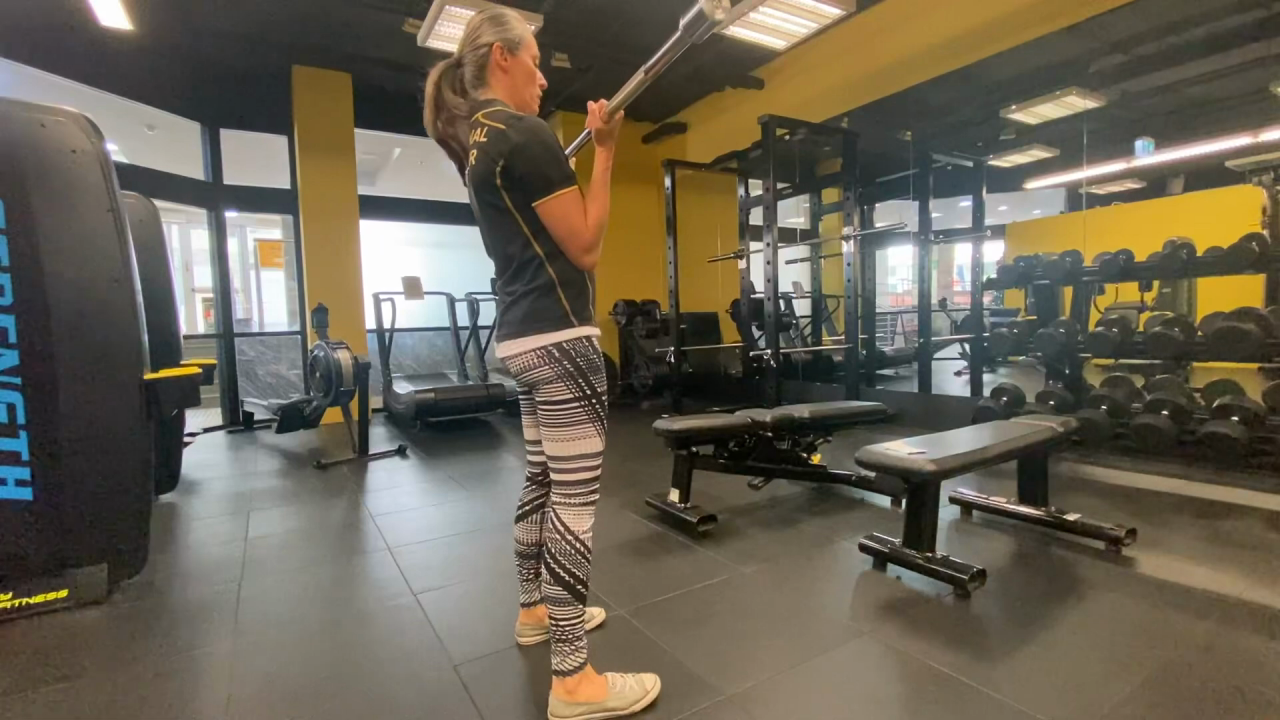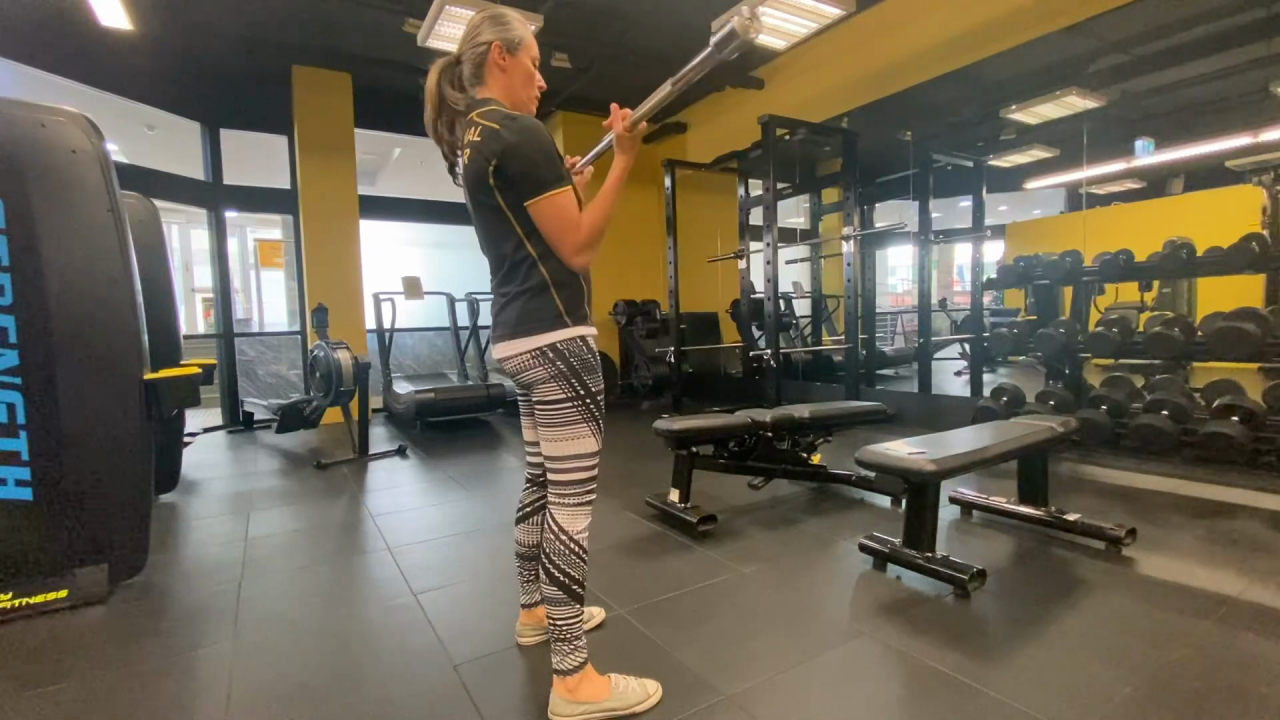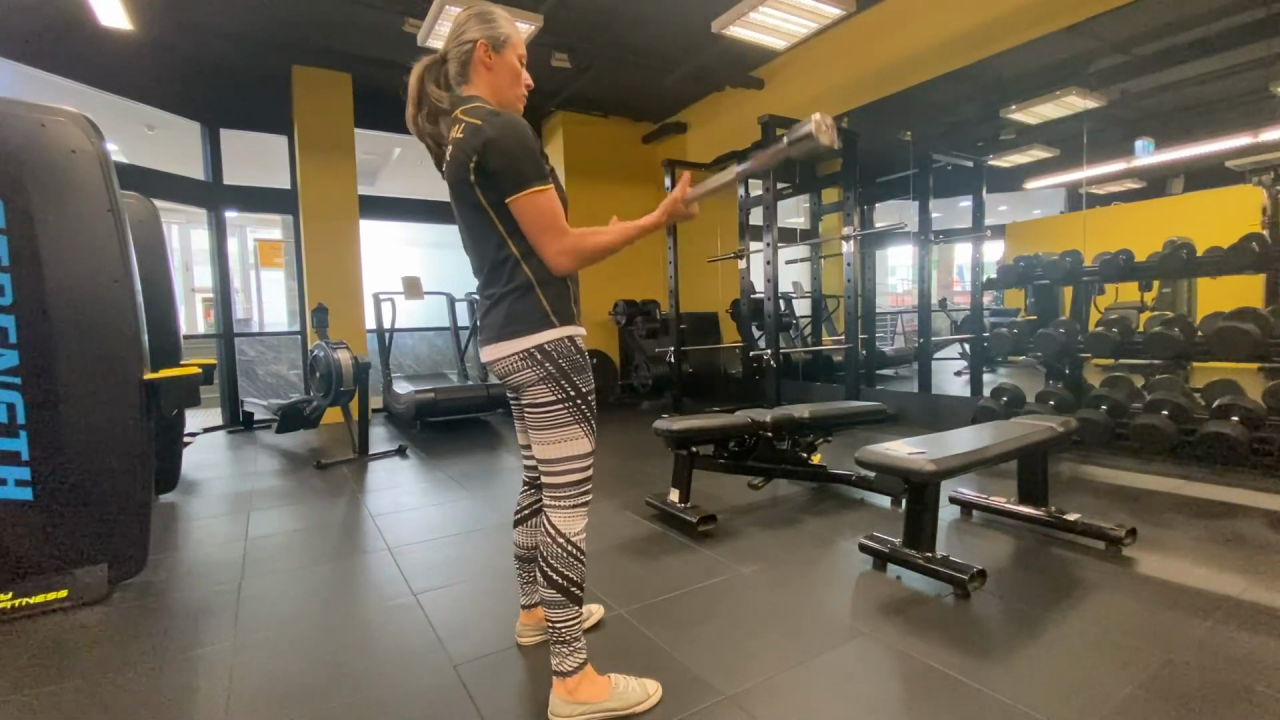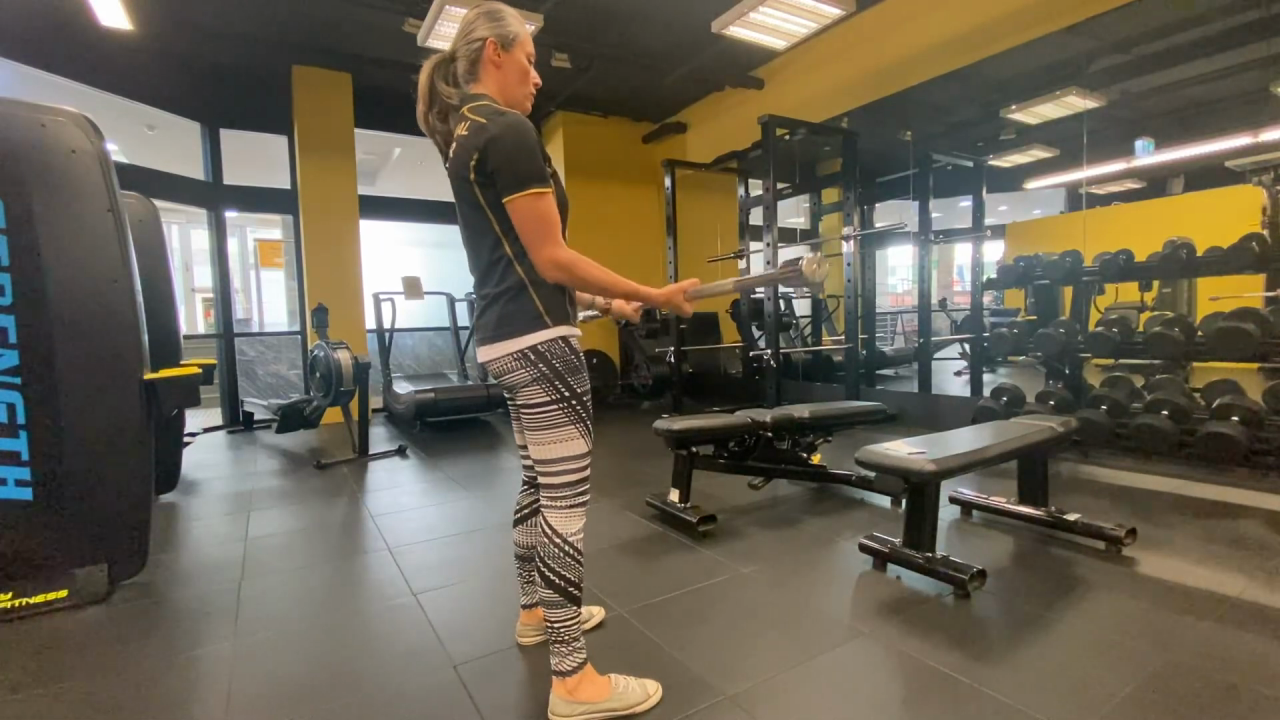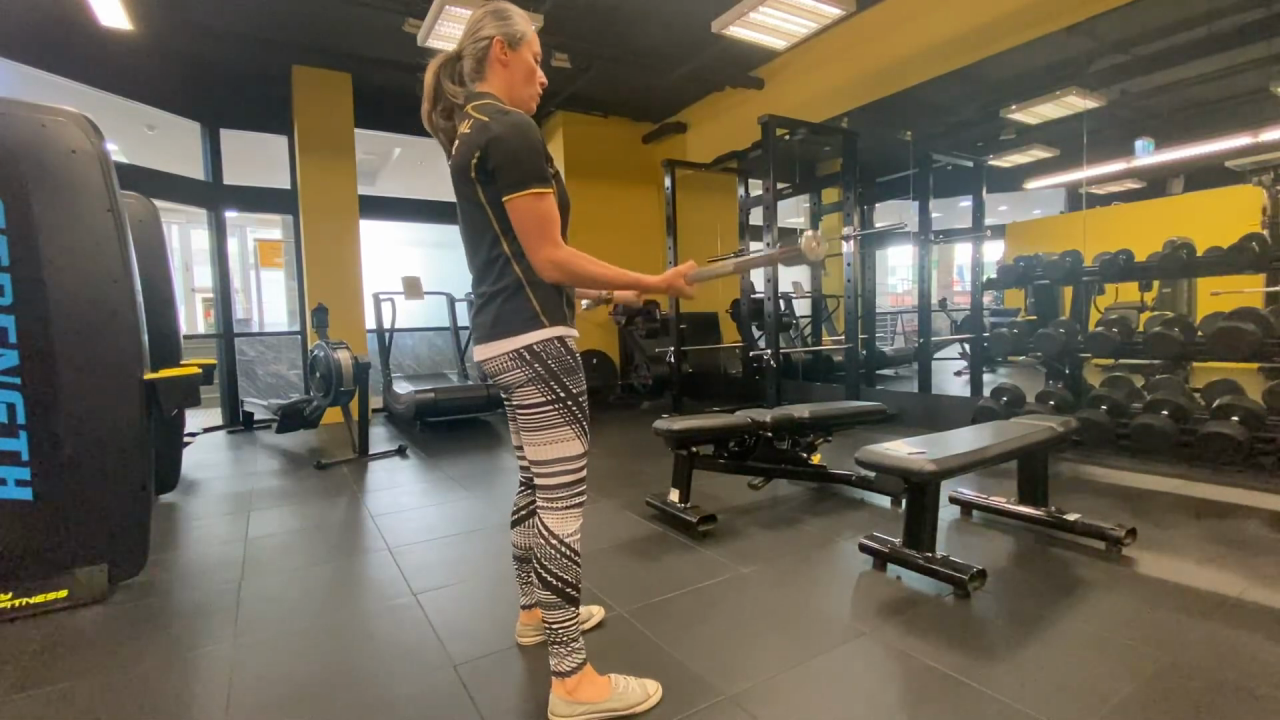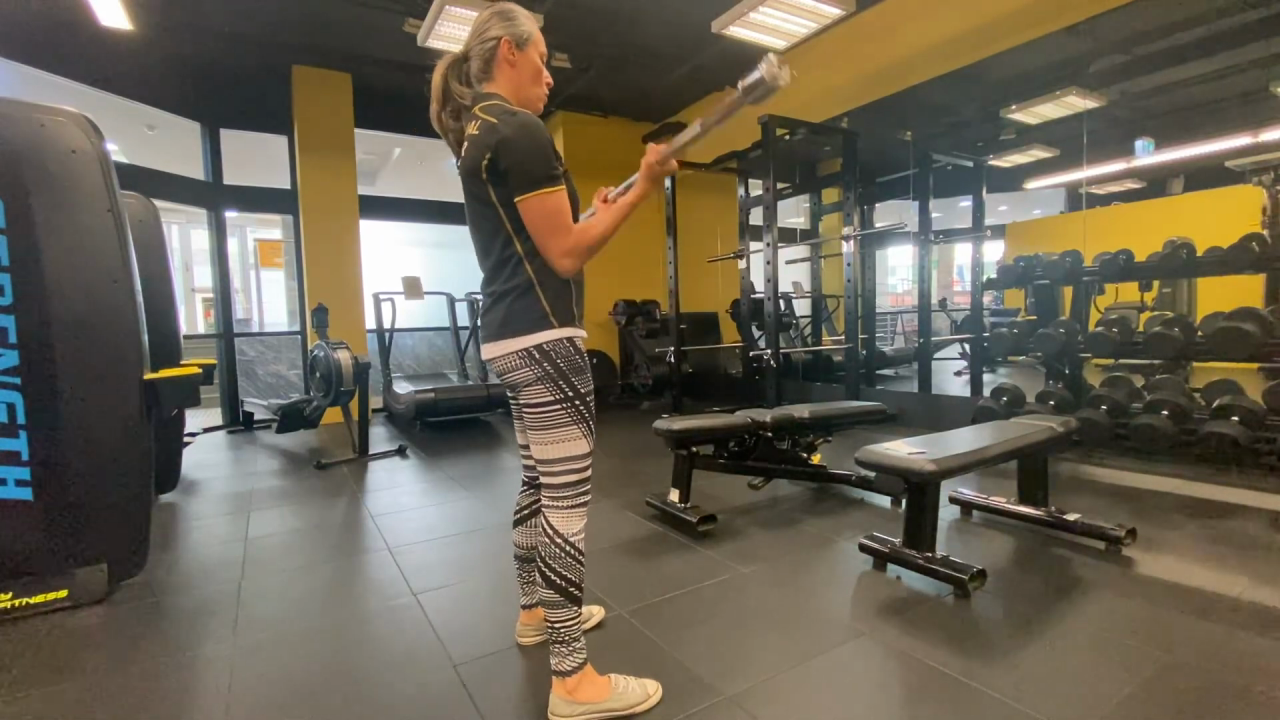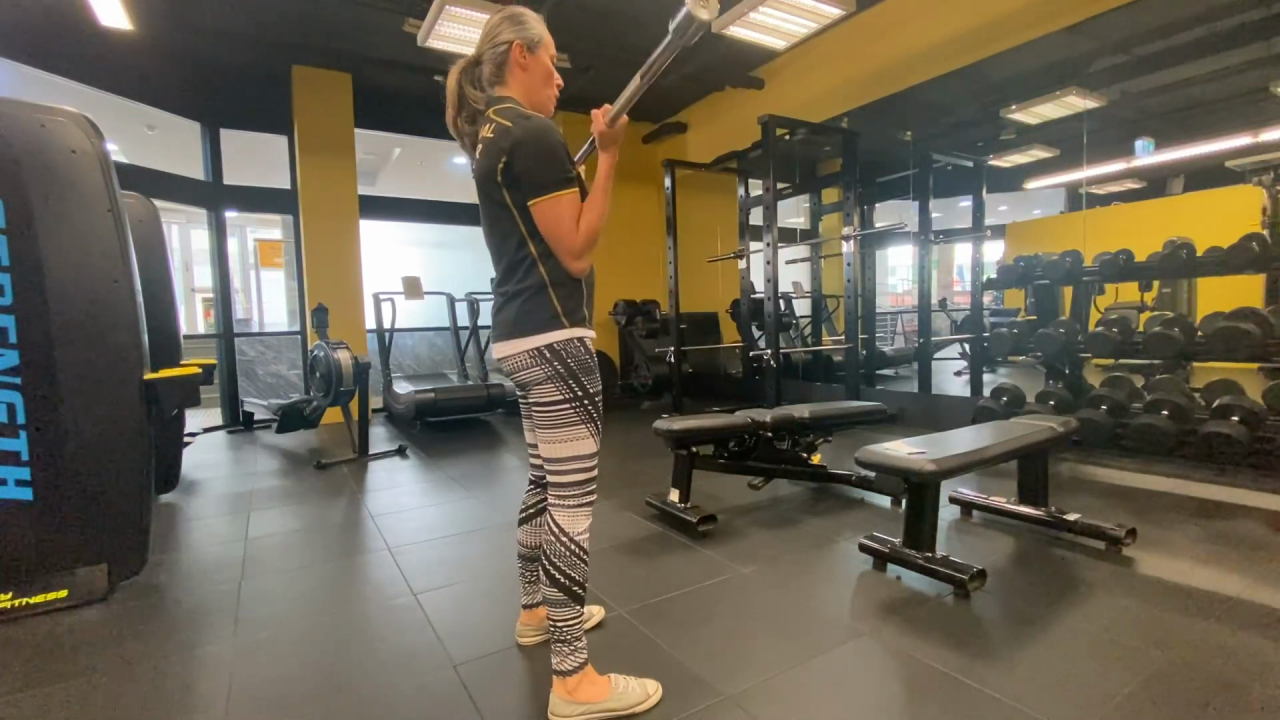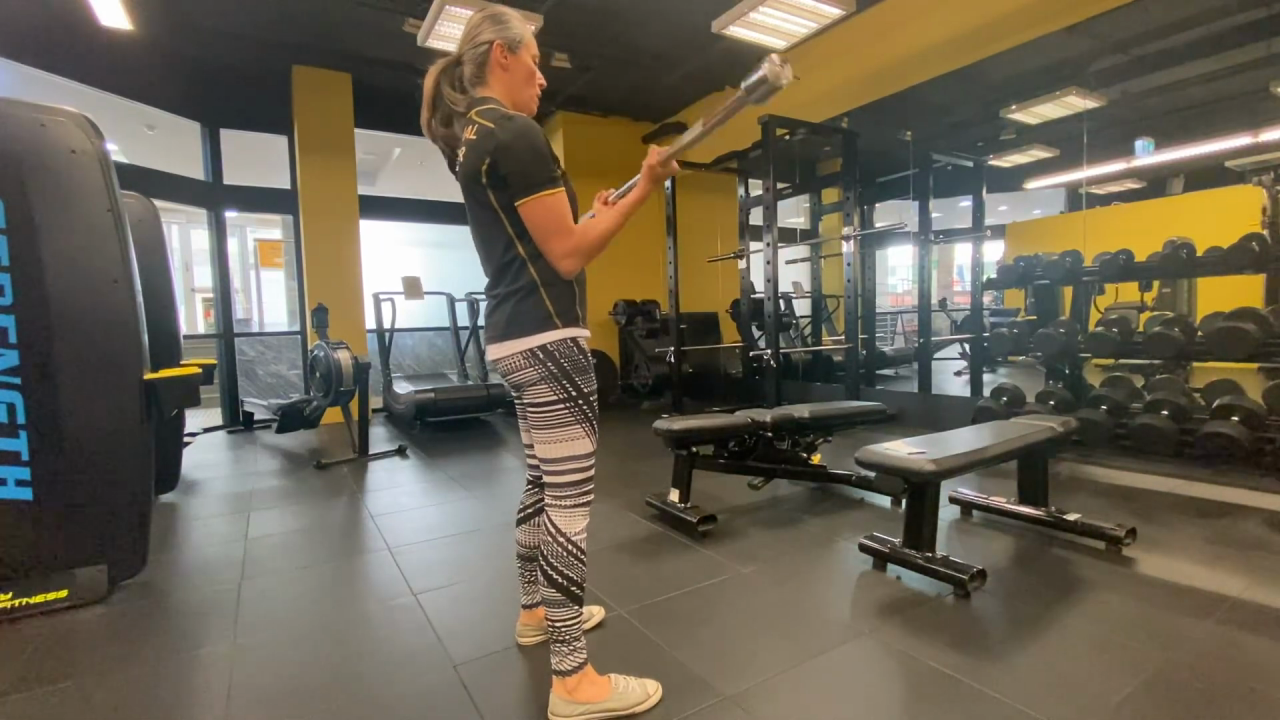
dt=0.3s
person 1, frame 1
left shoulder: (475, 139)
right shoulder: (525, 133)
right elbow: (585, 247)
left wrist: (572, 160)
right wrist: (603, 153)
left hip: (521, 334)
right hip: (557, 337)
left knee: (542, 480)
right knee: (575, 495)
left ankle: (535, 608)
person 1, frame 2
left shoulder: (471, 140)
right shoulder: (519, 134)
right elbow: (577, 250)
left wrist: (570, 190)
right wrist: (622, 160)
left hip: (518, 334)
right hip: (554, 337)
left knee: (542, 480)
right knee: (572, 497)
left ankle: (535, 609)
person 1, frame 3
left shoulder: (458, 136)
right shoulder: (503, 131)
right elbow: (561, 252)
left wrist: (589, 228)
right wrist: (656, 218)
left hip: (507, 335)
right hip: (541, 338)
left knee: (538, 481)
right knee: (568, 498)
left ankle: (535, 609)
person 1, frame 4
left shoulder: (466, 134)
right shoulder: (508, 132)
right elbow: (551, 259)
left wrist: (603, 301)
right wrist: (652, 295)
left hip: (505, 336)
right hip: (536, 339)
left knee: (539, 484)
right knee: (565, 499)
left ankle: (535, 611)
person 1, frame 5
left shoulder: (469, 132)
right shoulder: (512, 131)
right elbow: (549, 259)
left wrist: (607, 286)
right wrist: (652, 283)
left hip: (501, 335)
right hip: (533, 338)
left knee: (536, 483)
right knee: (562, 497)
left ankle: (534, 611)
person 1, frame 6
left shoulder: (477, 133)
right shoulder: (520, 131)
right elbow: (563, 255)
left wrist: (584, 210)
right wrist: (639, 191)
left hip: (509, 333)
right hip: (542, 337)
left knee: (538, 480)
right knee: (567, 497)
left ankle: (534, 609)
person 1, frame 7
left shoulder: (491, 135)
right shoulder: (534, 133)
right elbow: (576, 254)
left wrist: (578, 187)
right wrist: (609, 159)
left hip: (520, 333)
right hip: (552, 336)
left knee: (544, 479)
right knee: (573, 495)
left ankle: (536, 609)
person 1, frame 8
left shoulder: (471, 138)
right shoulder: (516, 135)
right elbow: (566, 255)
left wrist: (593, 215)
right wrist: (642, 190)
left hip: (513, 334)
right hip: (546, 337)
left knee: (542, 481)
right knee: (569, 496)
left ankle: (535, 609)
